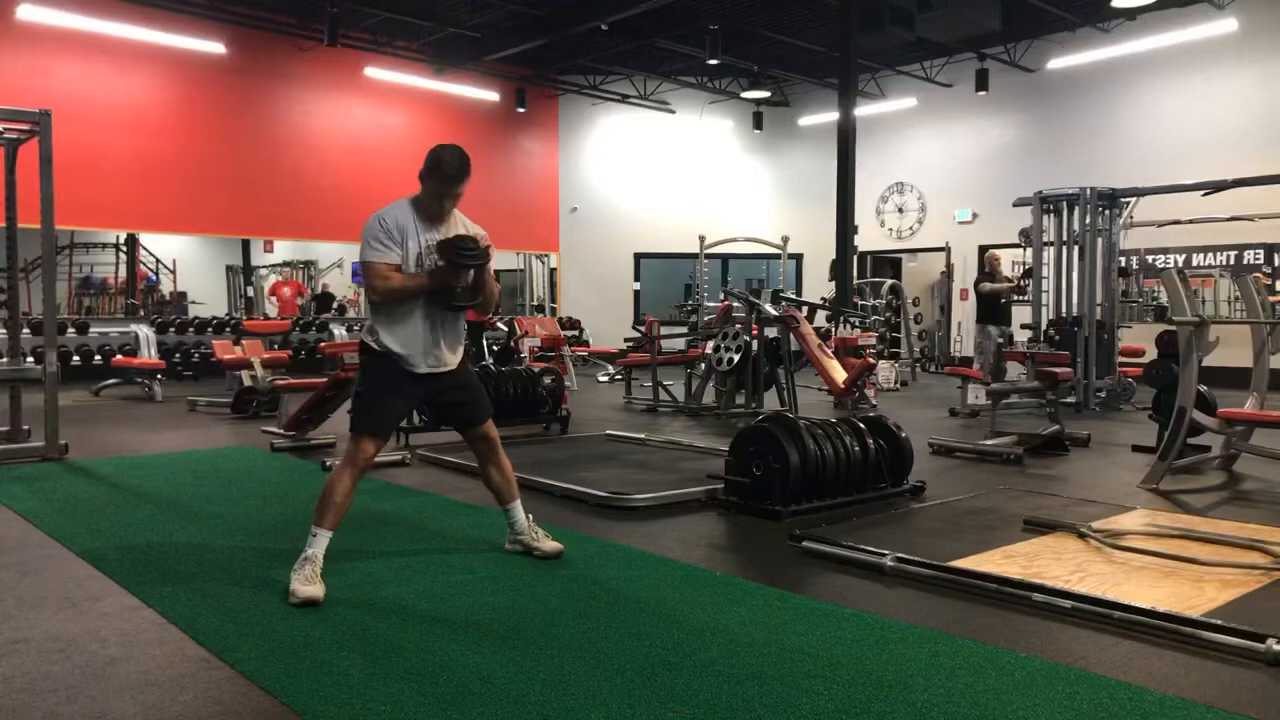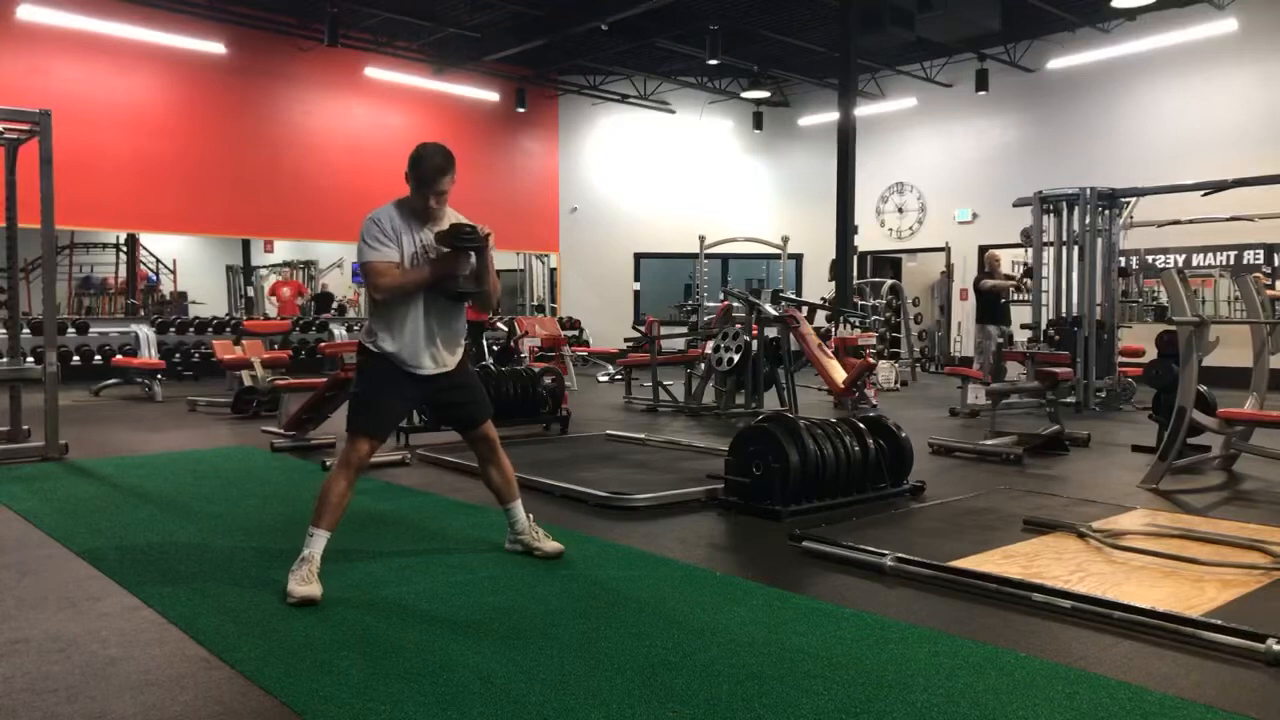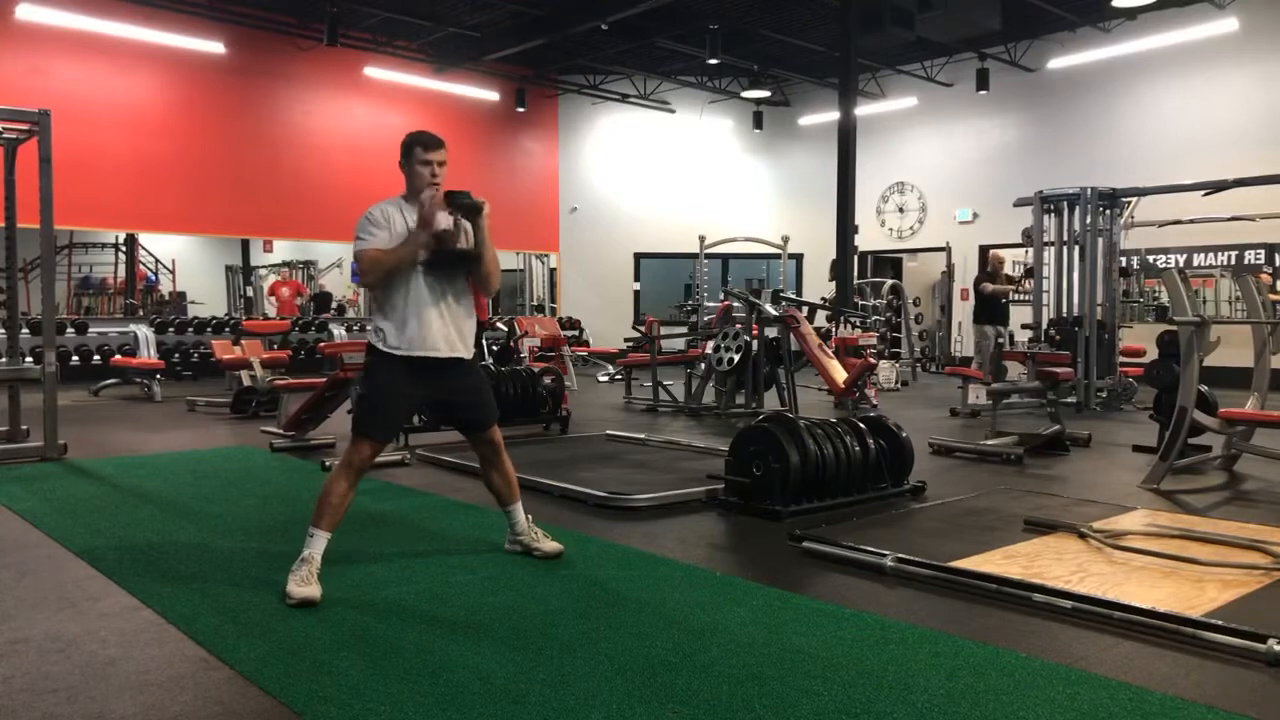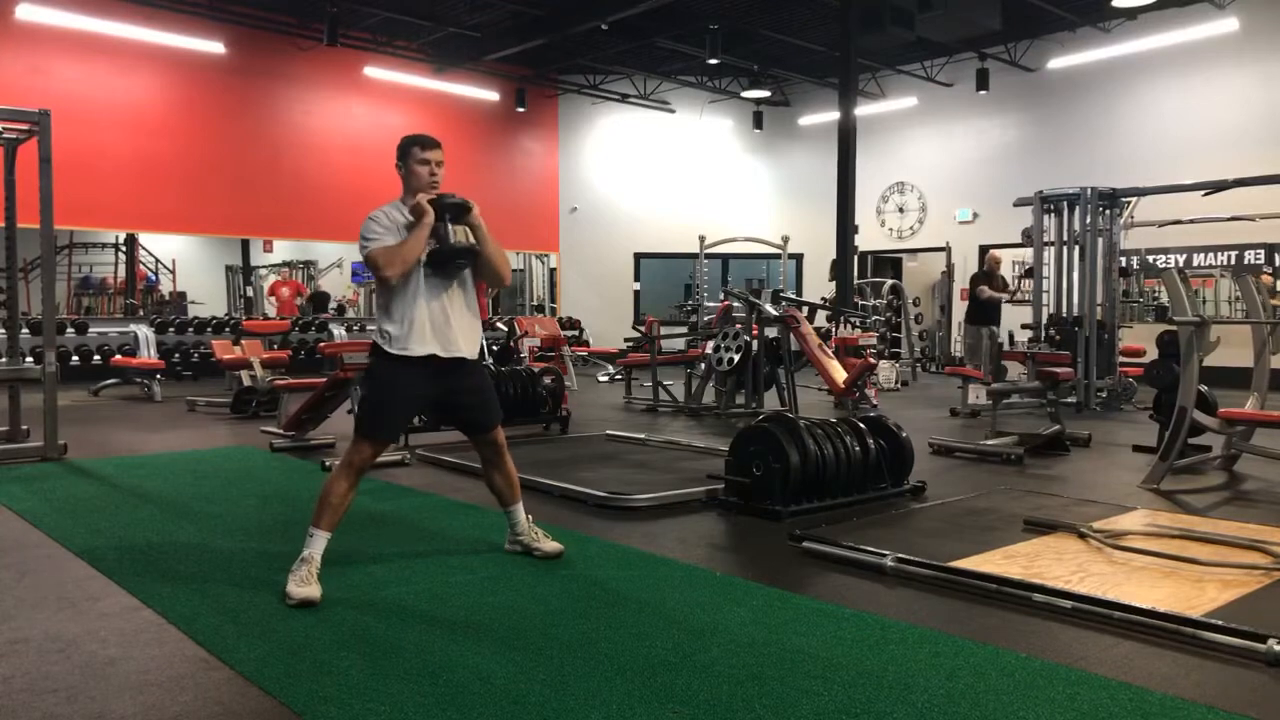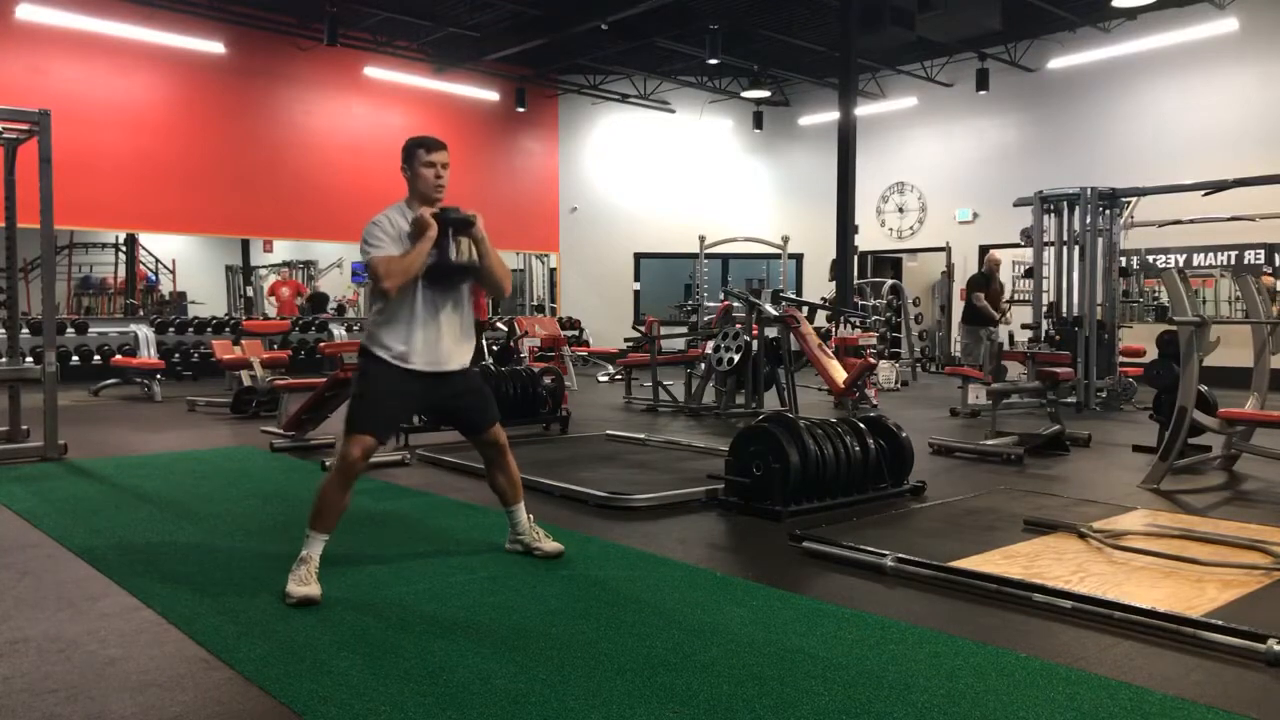
dt=0.4s
person 1, frame 1
left shoulder: (471, 232)
right shoulder: (388, 220)
left elbow: (486, 306)
right elbow: (377, 288)
left wrist: (482, 265)
right wrist: (439, 276)
left hip: (447, 360)
right hip: (391, 358)
left knee: (487, 440)
right knee: (359, 455)
left ankle: (520, 530)
right ankle: (311, 557)
person 1, frame 2
left shoulder: (463, 229)
right shoulder: (382, 222)
left elbow: (487, 303)
right elbow: (380, 288)
left wrist: (484, 256)
right wrist: (439, 267)
left hip: (447, 360)
right hip: (388, 360)
left knee: (488, 440)
right knee: (354, 455)
left ankle: (521, 530)
right ankle: (309, 558)
person 1, frame 3
left shoulder: (460, 222)
right shoulder: (381, 216)
left elbow: (488, 285)
right elbow: (370, 274)
left wrist: (480, 228)
right wrist: (421, 232)
left hip: (456, 356)
right hip: (397, 358)
left knee: (491, 443)
right knee: (358, 456)
left ankle: (520, 531)
right ankle: (310, 558)
person 1, frame 4
left shoulder: (459, 223)
right shoulder: (382, 220)
left elbow: (501, 278)
right elbow: (389, 271)
left wrist: (477, 226)
right wrist: (423, 223)
left hip: (461, 357)
right hip: (402, 358)
left knee: (494, 444)
right knee: (360, 456)
left ankle: (521, 531)
right ankle: (310, 558)
person 1, frame 5
left shoulder: (462, 227)
right shoulder: (386, 224)
left elbow: (502, 289)
right elbow: (388, 281)
left wrist: (480, 238)
right wrist: (426, 237)
left hip: (452, 365)
right hip: (393, 364)
left knee: (496, 443)
right knee: (353, 457)
left ankle: (521, 530)
right ankle: (308, 558)
